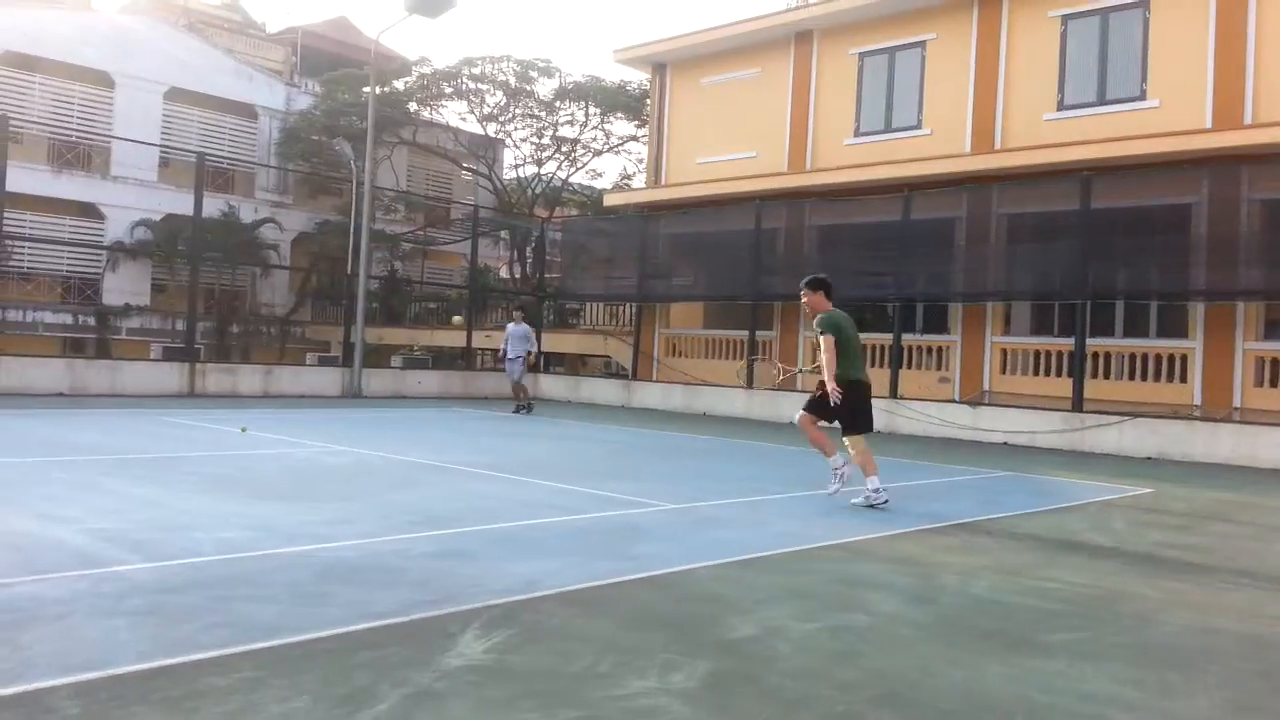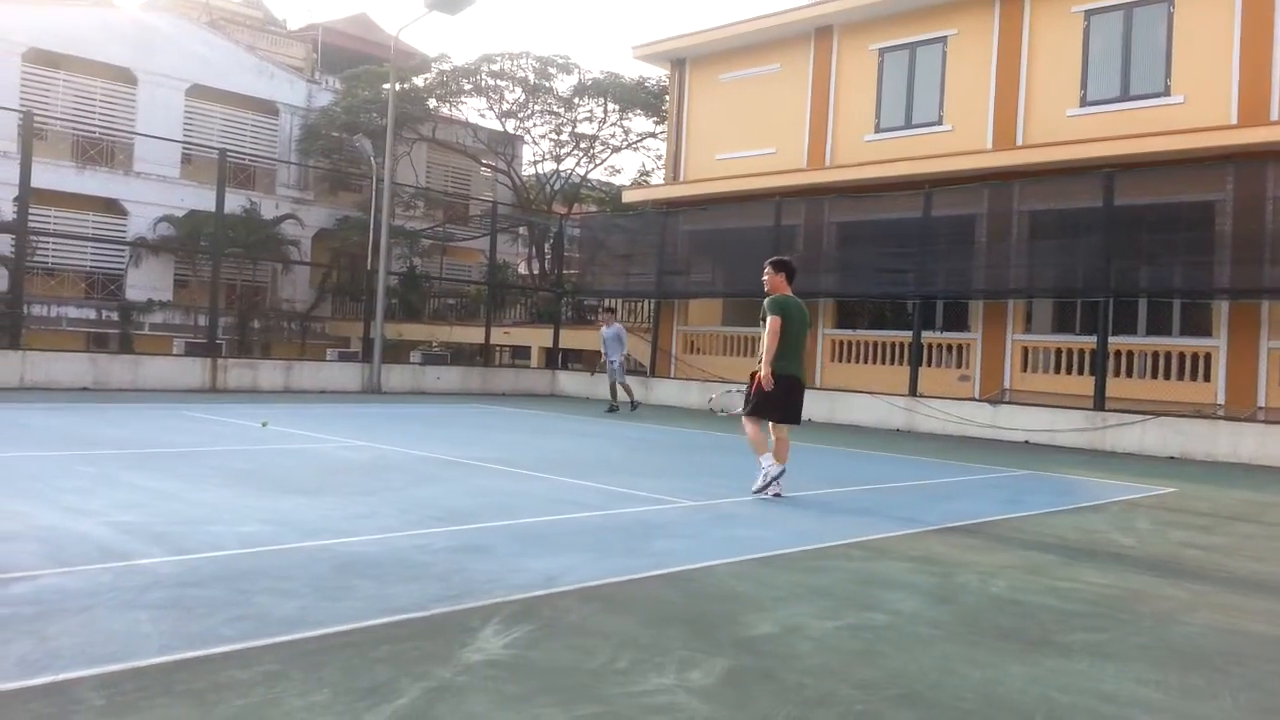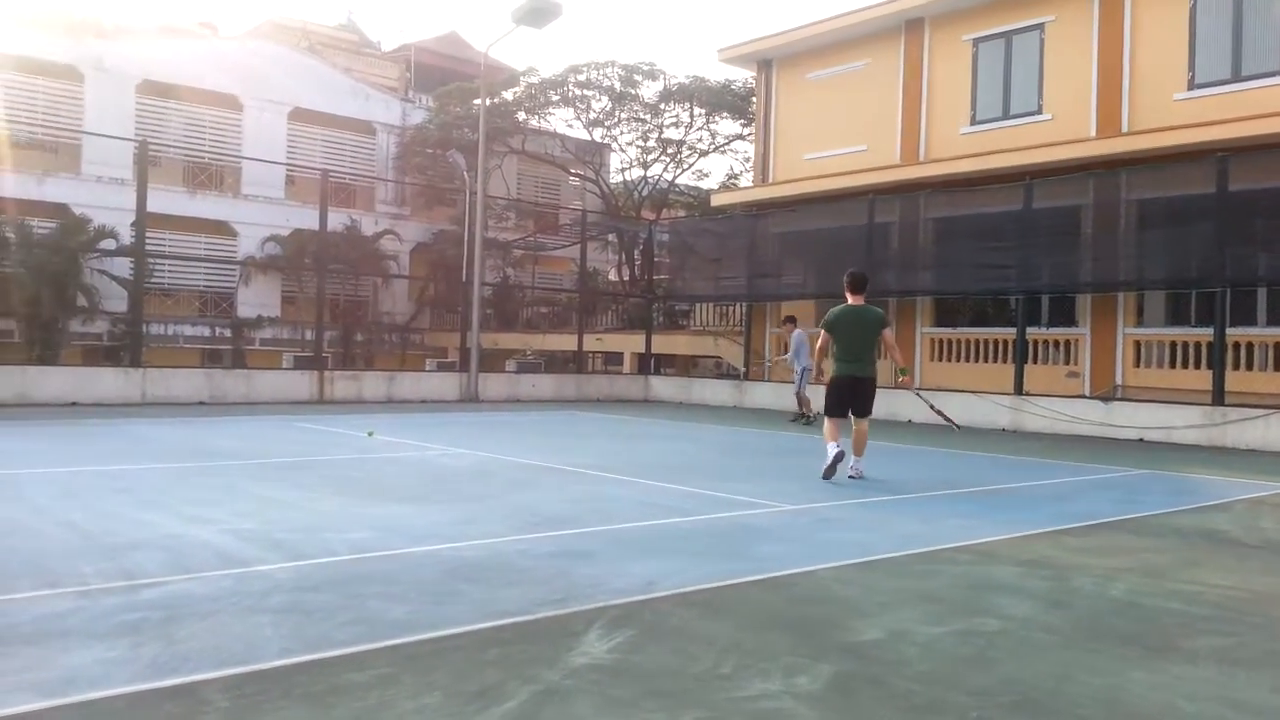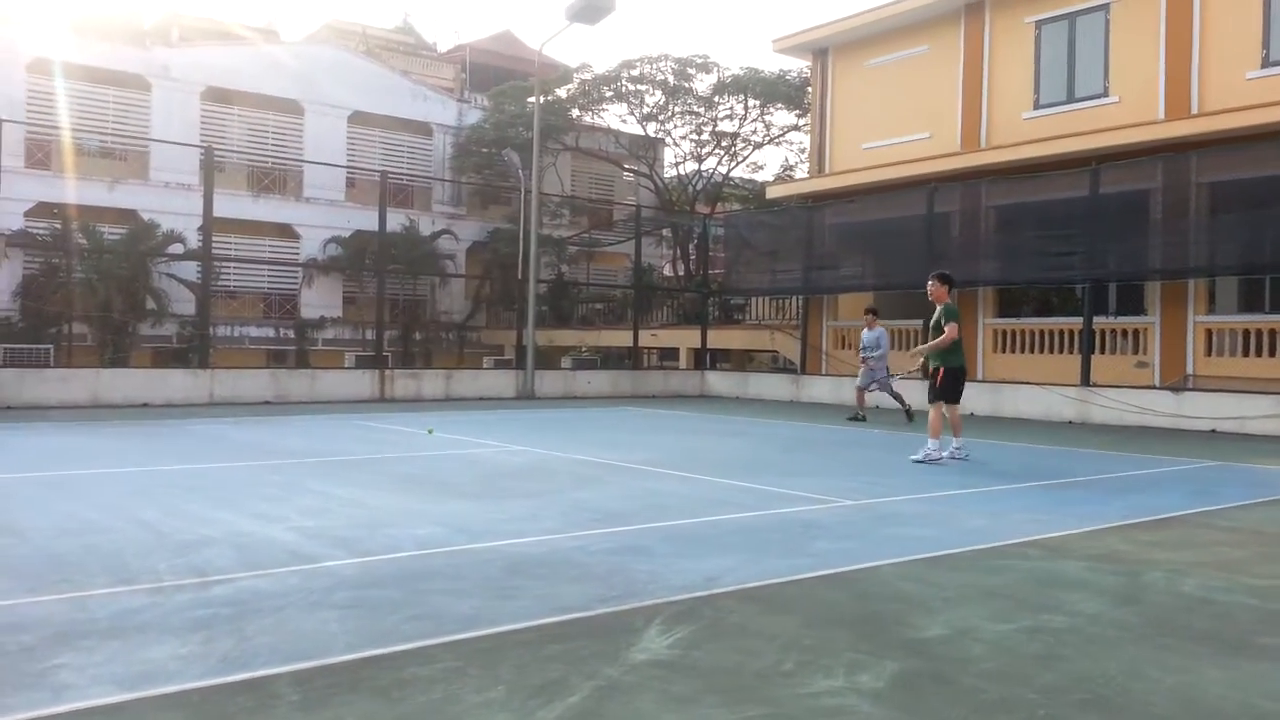
dt=1s
person 1, frame 1
left shoulder: (824, 320)
right shoulder: (843, 317)
left elbow: (828, 350)
left wrist: (830, 379)
right wrist: (823, 367)
left hip: (841, 383)
right hip: (860, 384)
left knee: (804, 420)
right knee: (855, 439)
left ankle: (838, 464)
right ankle: (875, 490)
person 1, frame 2
left shoulder: (773, 302)
right shoulder: (801, 308)
left elbow: (772, 332)
left wrist: (766, 364)
left hip: (773, 372)
right hip: (796, 376)
left knee: (751, 420)
right knee: (780, 428)
left ankle: (770, 466)
right ankle: (775, 482)
person 1, frame 3
left shoulder: (834, 314)
right shoulder: (878, 315)
left elbow: (821, 346)
right elbow: (891, 345)
left wrist: (818, 367)
right wrist: (903, 372)
left hip: (840, 375)
right hip: (867, 376)
left knee: (831, 419)
right knee: (861, 422)
left ankle: (833, 450)
right ankle: (856, 466)
person 1, frame 4
left shoulder: (947, 310)
right shoulder: (942, 311)
left elbow: (952, 335)
left wrist: (925, 349)
right wrist: (927, 355)
left hip: (948, 366)
right hip: (950, 366)
left knee: (935, 405)
right knee: (951, 407)
left ankle: (932, 450)
right ankle: (958, 447)
